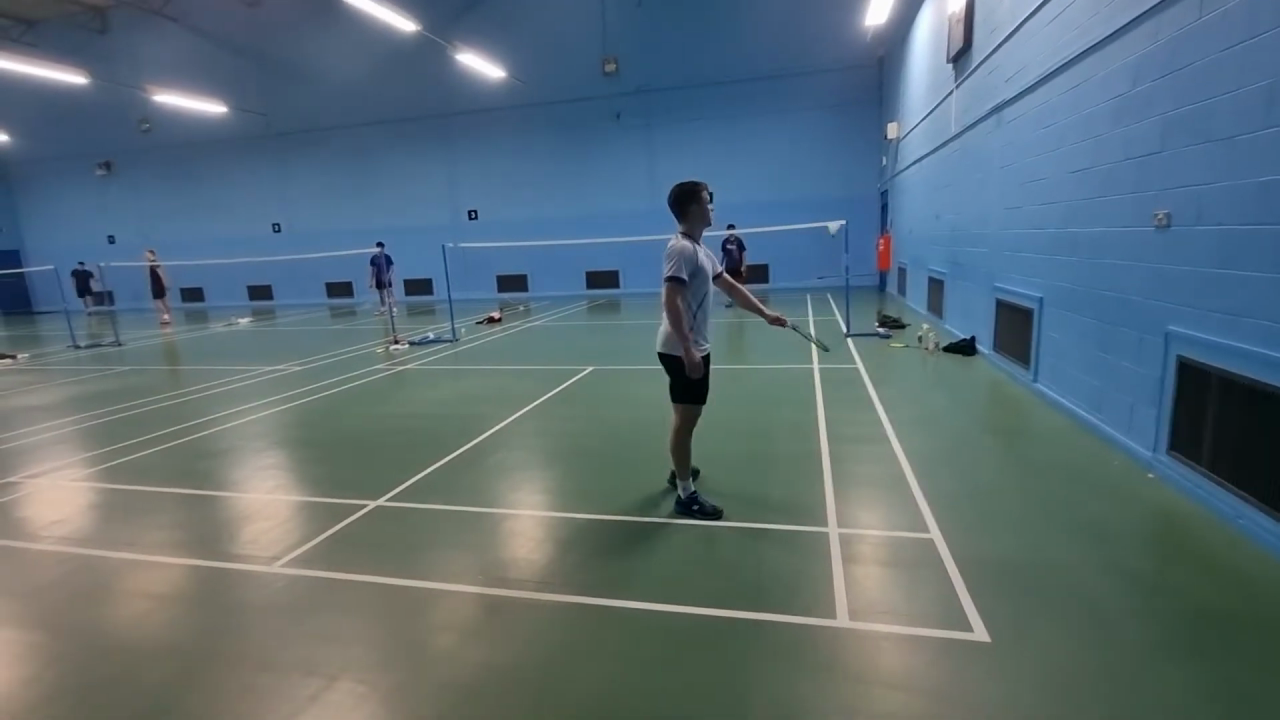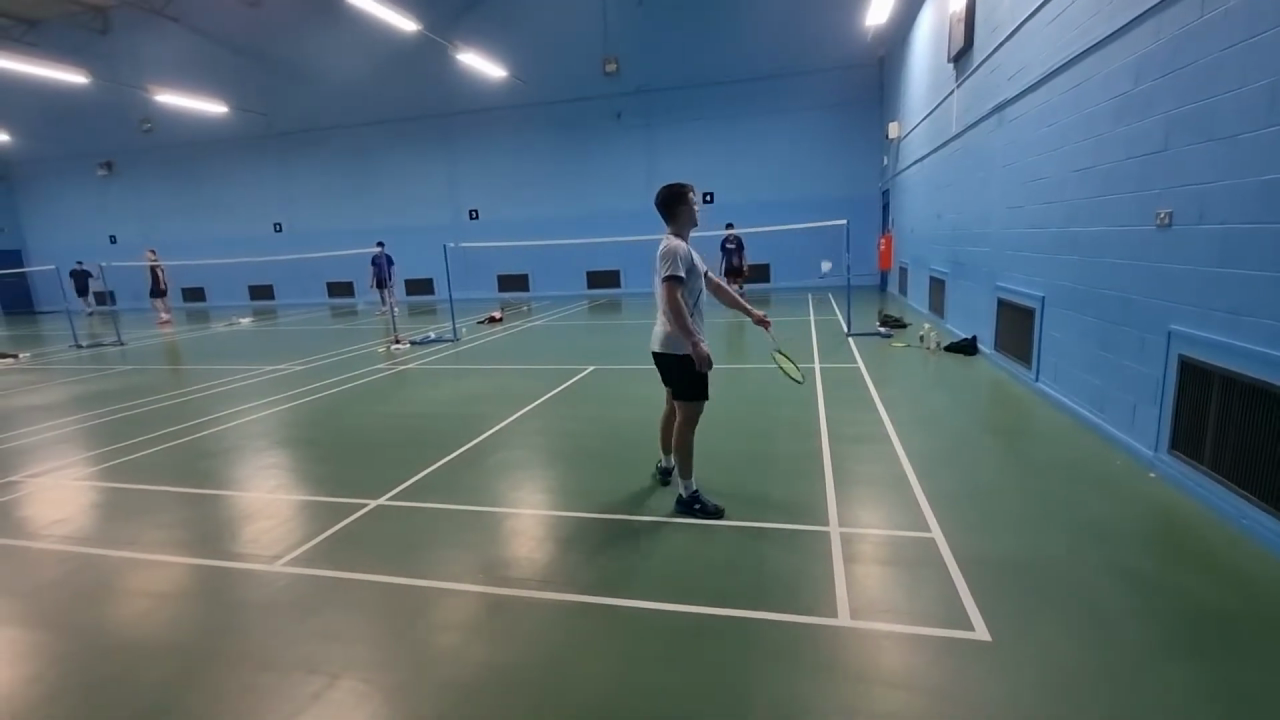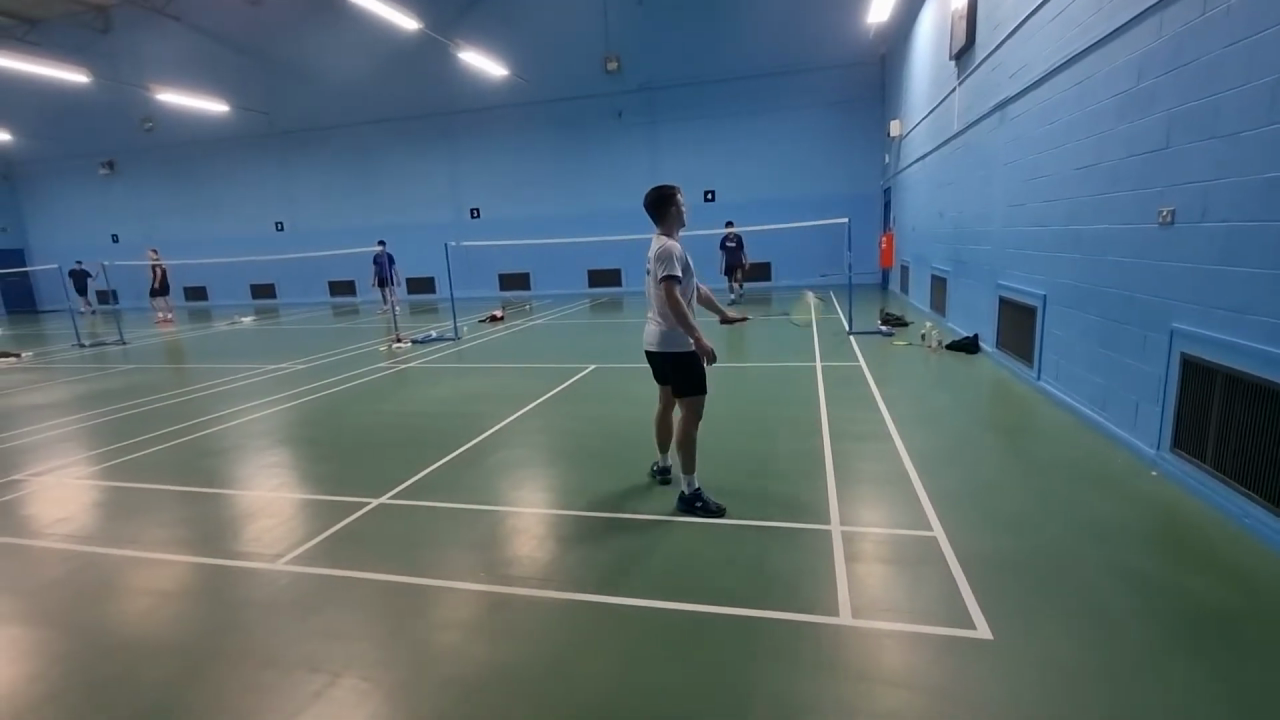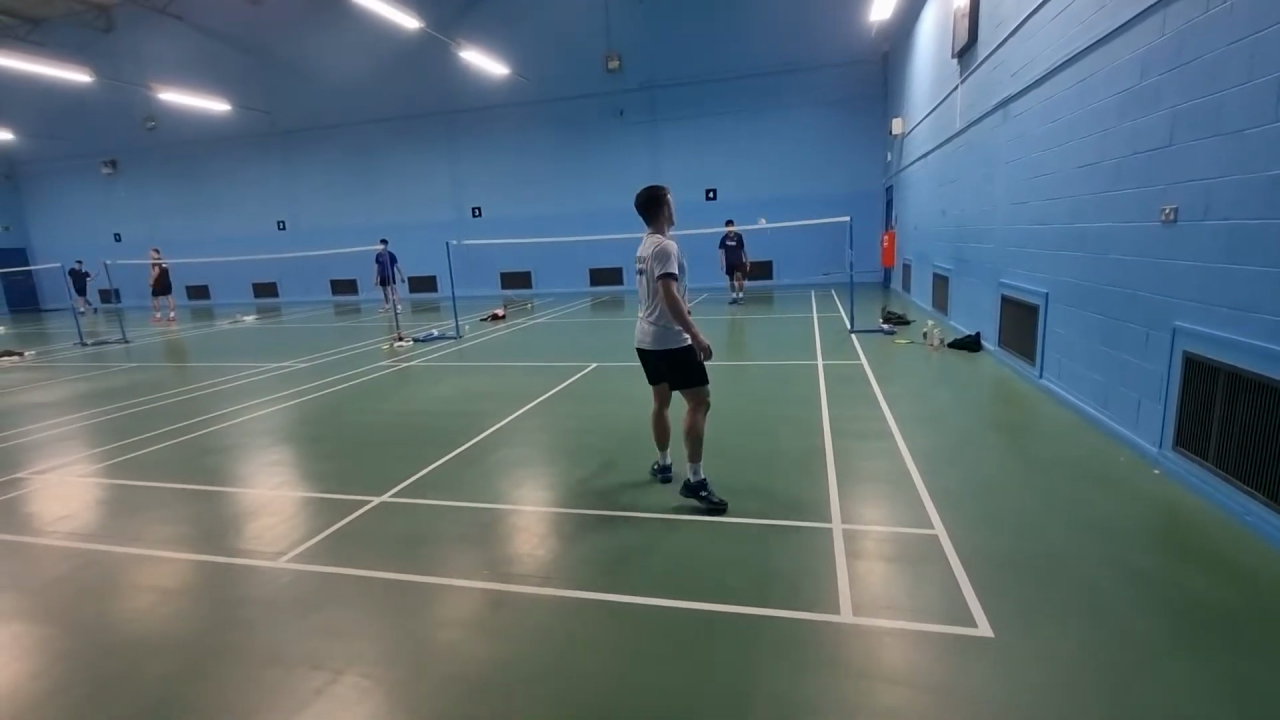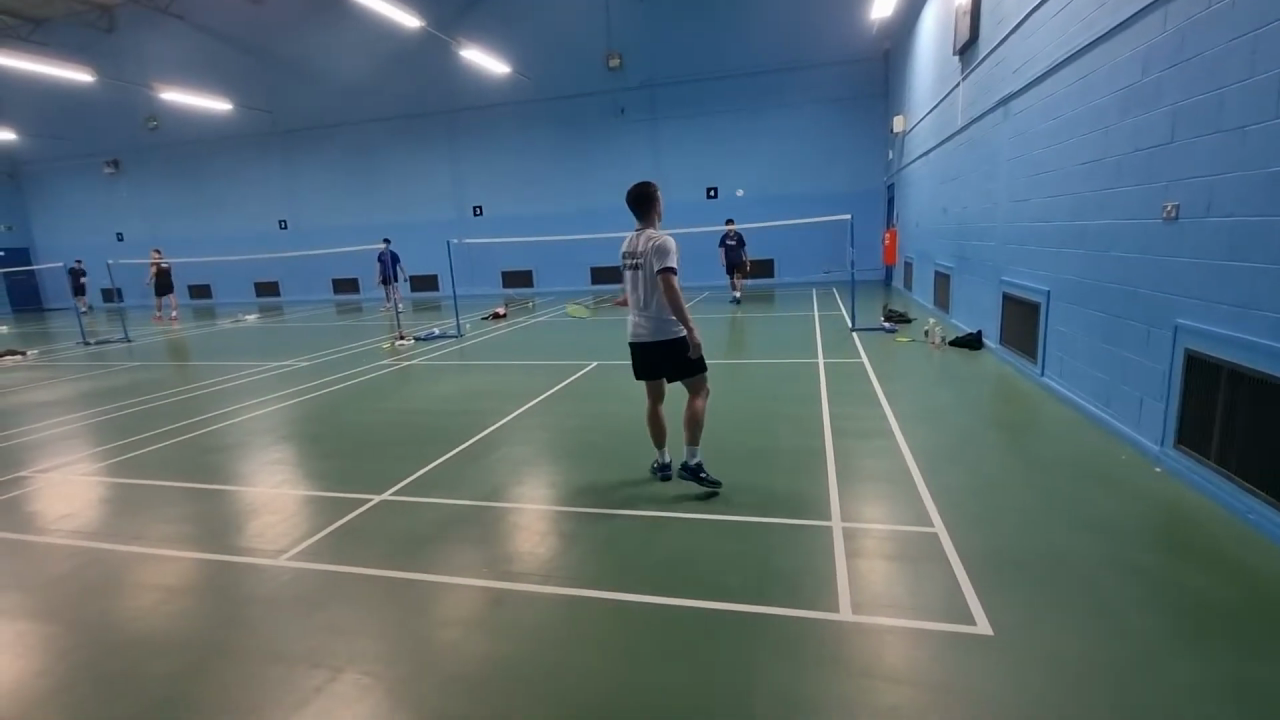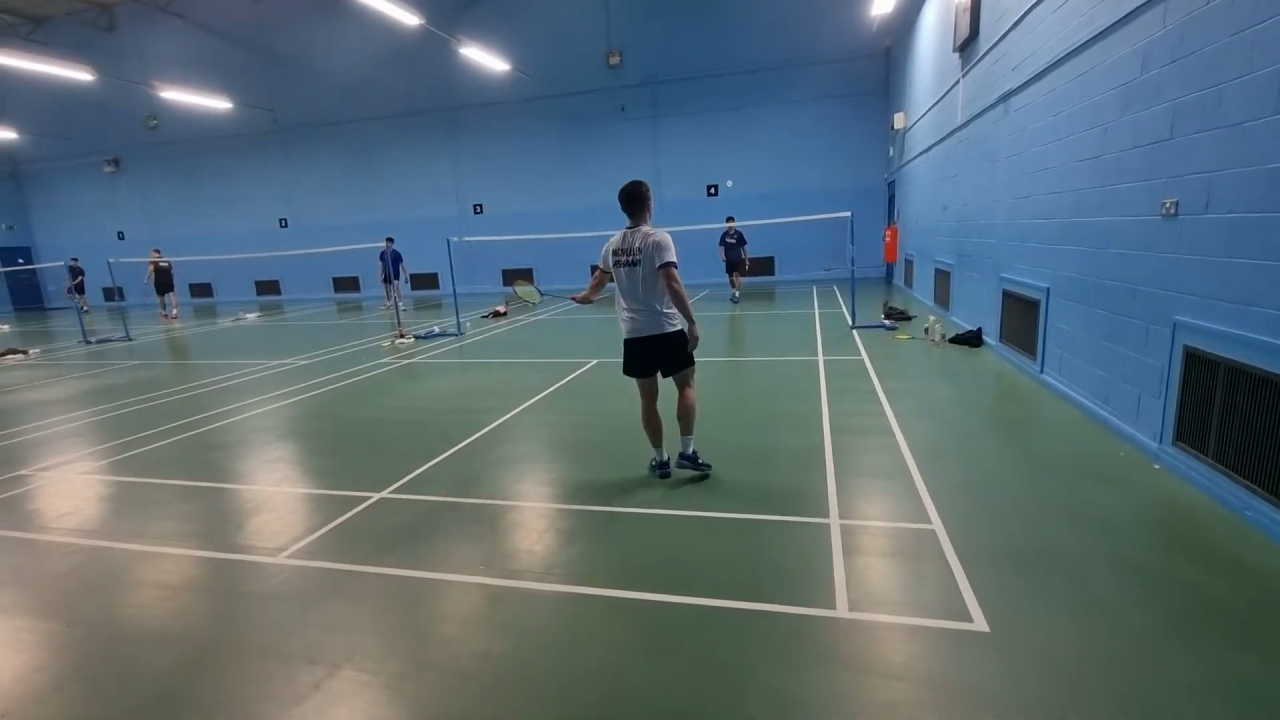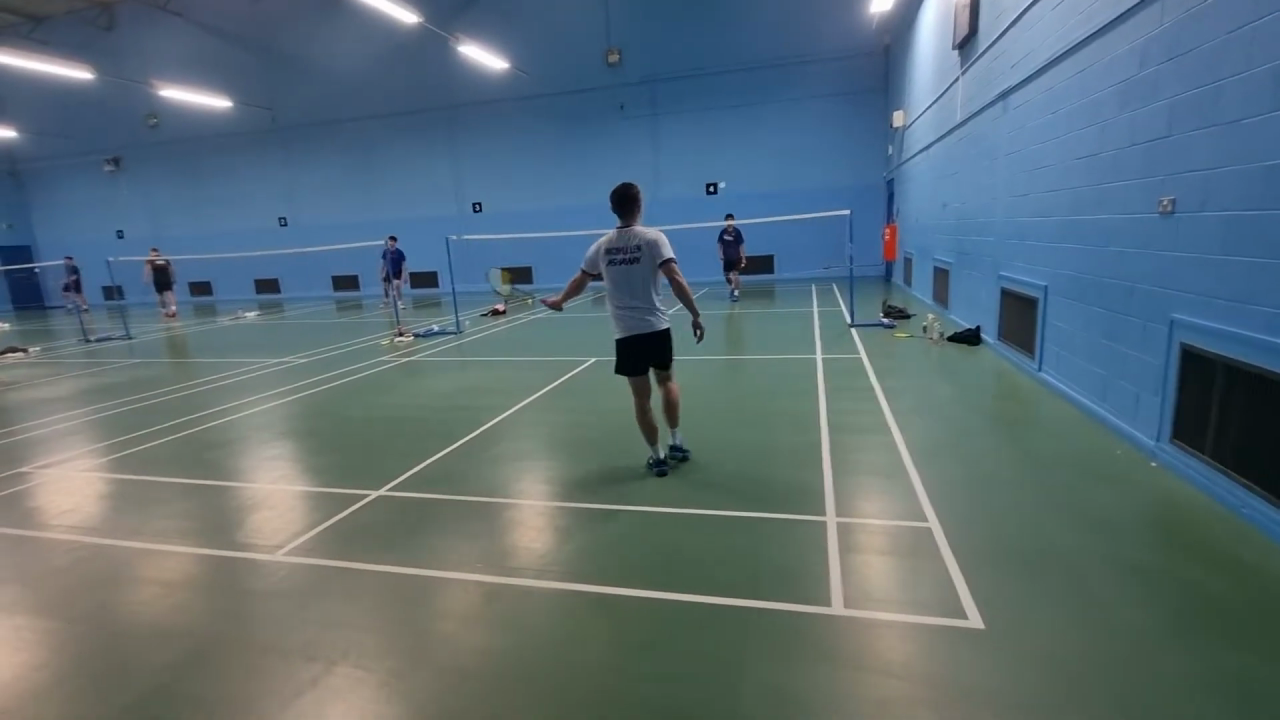
dt=0.1s
person 1, frame 1
left shoulder: (698, 249)
right shoulder: (682, 249)
left elbow: (729, 285)
right elbow: (671, 302)
left wrist: (765, 314)
right wrist: (689, 349)
left hip: (682, 348)
right hip: (681, 350)
left knee: (687, 411)
right knee: (687, 418)
left ankle: (680, 470)
right ankle: (685, 496)
person 1, frame 2
left shoulder: (684, 249)
right shoulder: (675, 248)
left elbow: (715, 285)
right elbow: (672, 300)
left wrist: (750, 312)
right wrist: (696, 344)
left hip: (672, 346)
right hip: (680, 348)
left knee: (675, 407)
right knee: (688, 416)
left ankle: (666, 465)
right ankle: (687, 494)
person 1, frame 3
left shoulder: (662, 246)
right shoulder: (671, 248)
left elbow: (694, 288)
right elbow: (672, 298)
left wrist: (723, 312)
right wrist: (700, 340)
left hip: (655, 343)
right hip: (677, 346)
left knee: (667, 402)
right knee: (693, 413)
left ankle: (663, 464)
right ankle: (691, 492)
person 1, frame 4
left shoulder: (647, 246)
right shoulder: (667, 247)
right elbow: (669, 295)
right wrist: (696, 335)
left hip: (647, 340)
right hip: (672, 342)
left knee: (661, 402)
right knee: (699, 404)
left ankle: (663, 464)
right ankle: (696, 481)
person 1, frame 5
left shoulder: (628, 244)
right shoulder: (663, 243)
right elbow: (670, 289)
right wrist: (689, 331)
left hip: (638, 336)
right hip: (669, 335)
left knee: (654, 399)
right knee: (699, 392)
left ankle: (663, 461)
right ankle: (692, 461)
person 1, frame 6
left shoulder: (613, 244)
right shoulder: (659, 239)
left elbow: (600, 277)
right elbow: (672, 284)
left wrist: (587, 296)
right wrist: (692, 323)
left hip: (633, 333)
right hip: (665, 330)
left knee: (649, 398)
right knee: (685, 386)
left ankle: (661, 459)
right ankle: (687, 452)
person 1, frame 7
left shoulder: (601, 247)
right shoulder: (653, 238)
left elbow: (580, 281)
right elbow: (675, 279)
left wrist: (558, 301)
right wrist: (695, 315)
left hip: (626, 331)
right hip: (657, 327)
left knee: (641, 394)
right knee: (666, 381)
left ankle: (658, 456)
right ankle: (676, 443)
